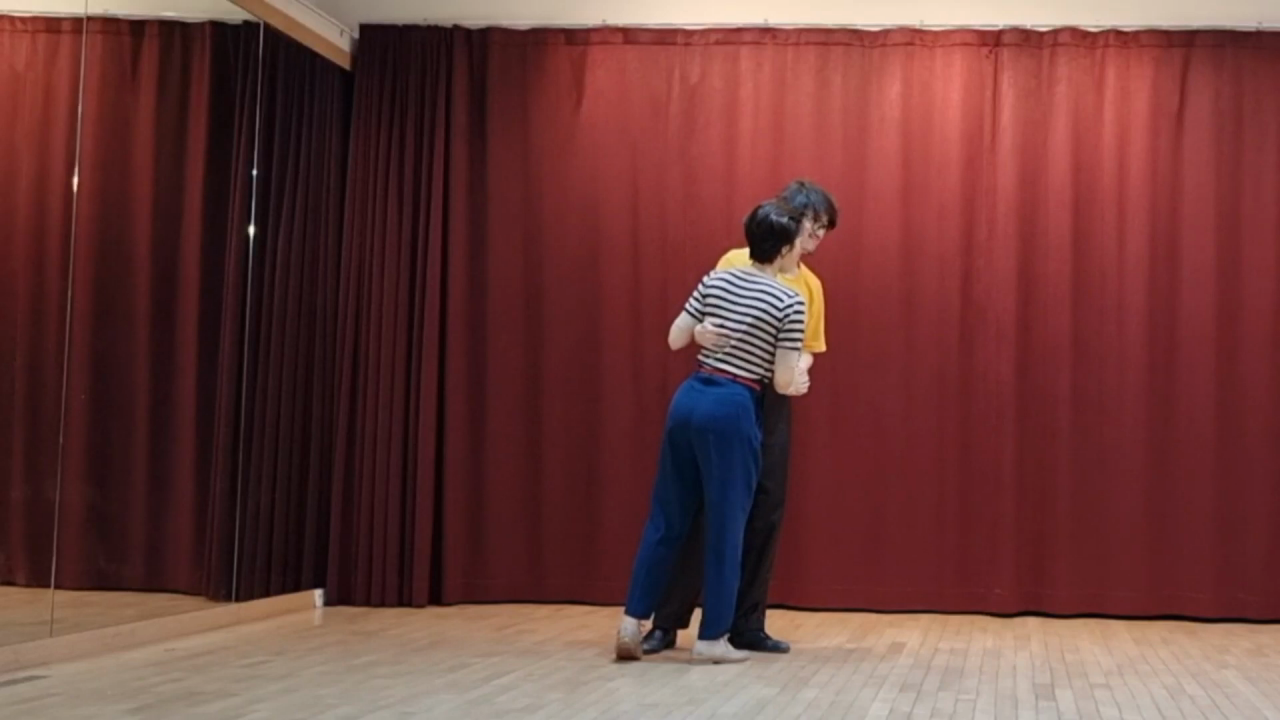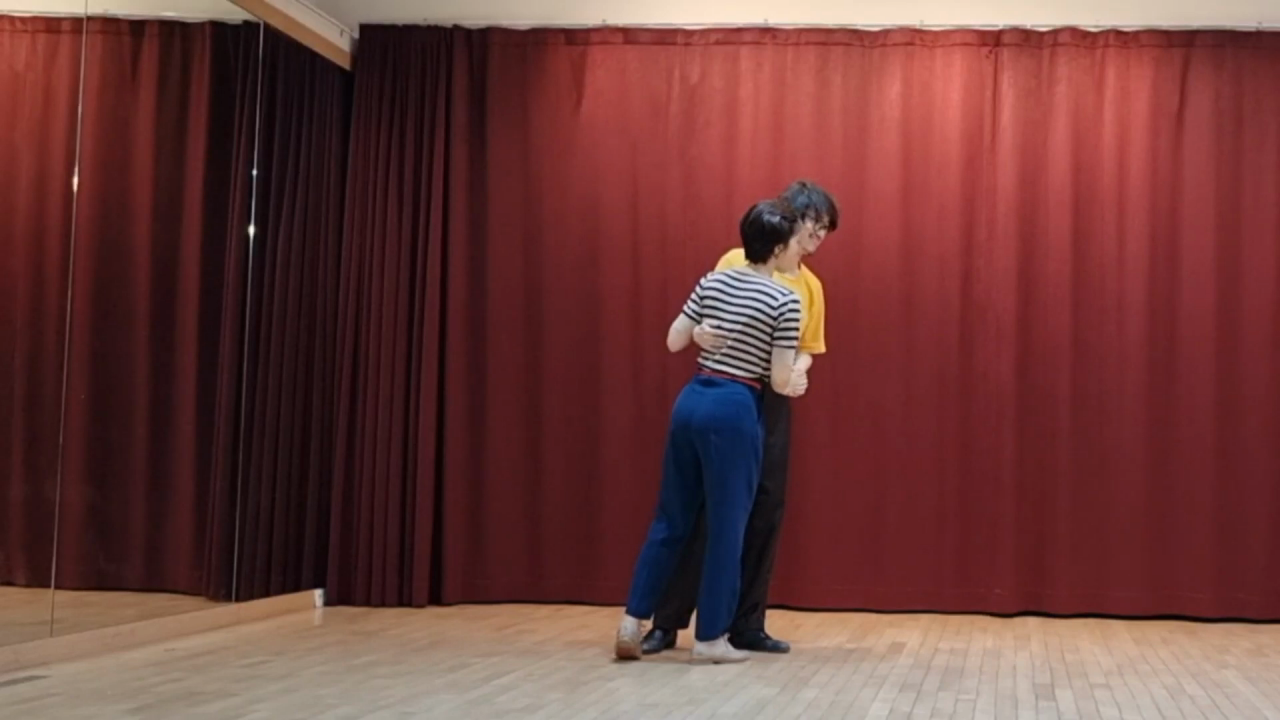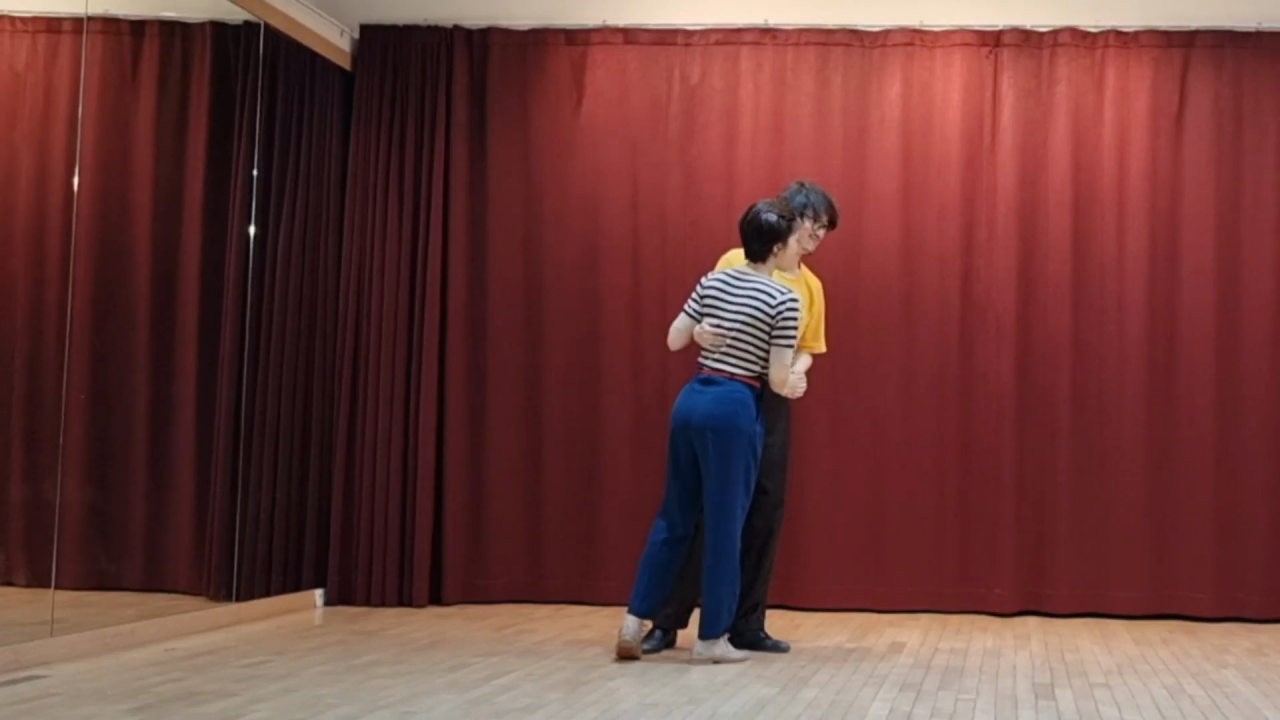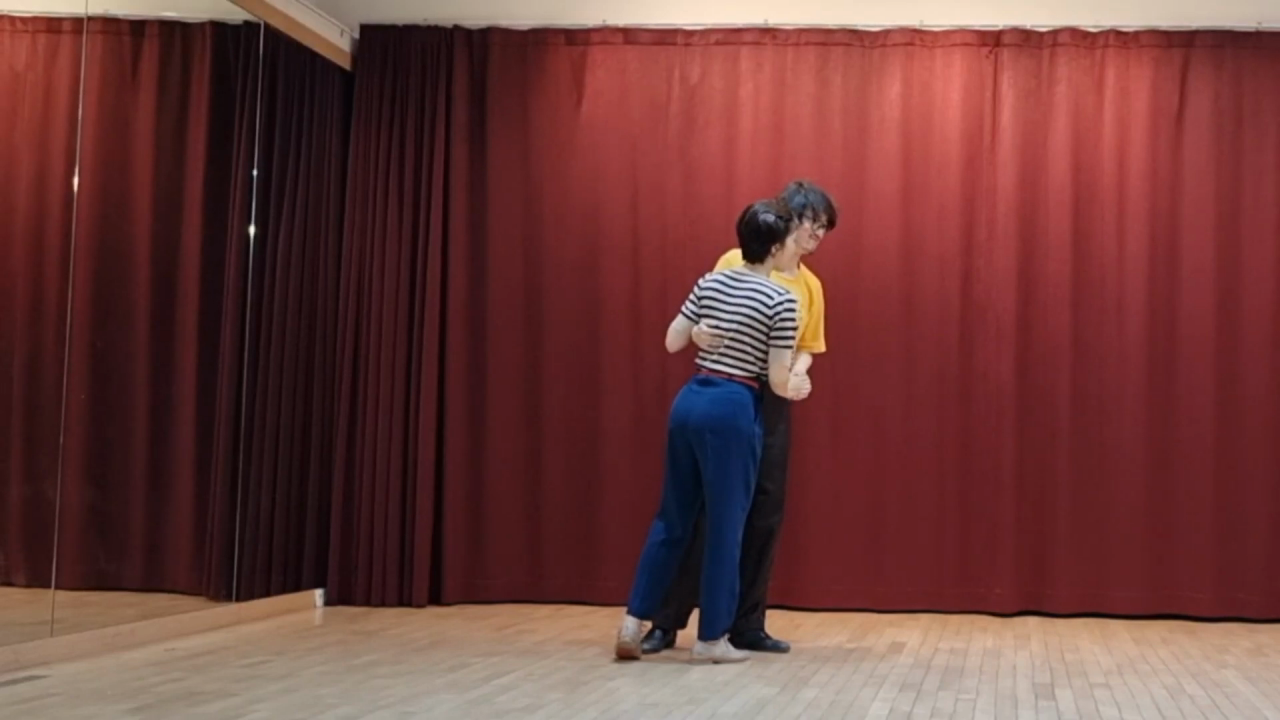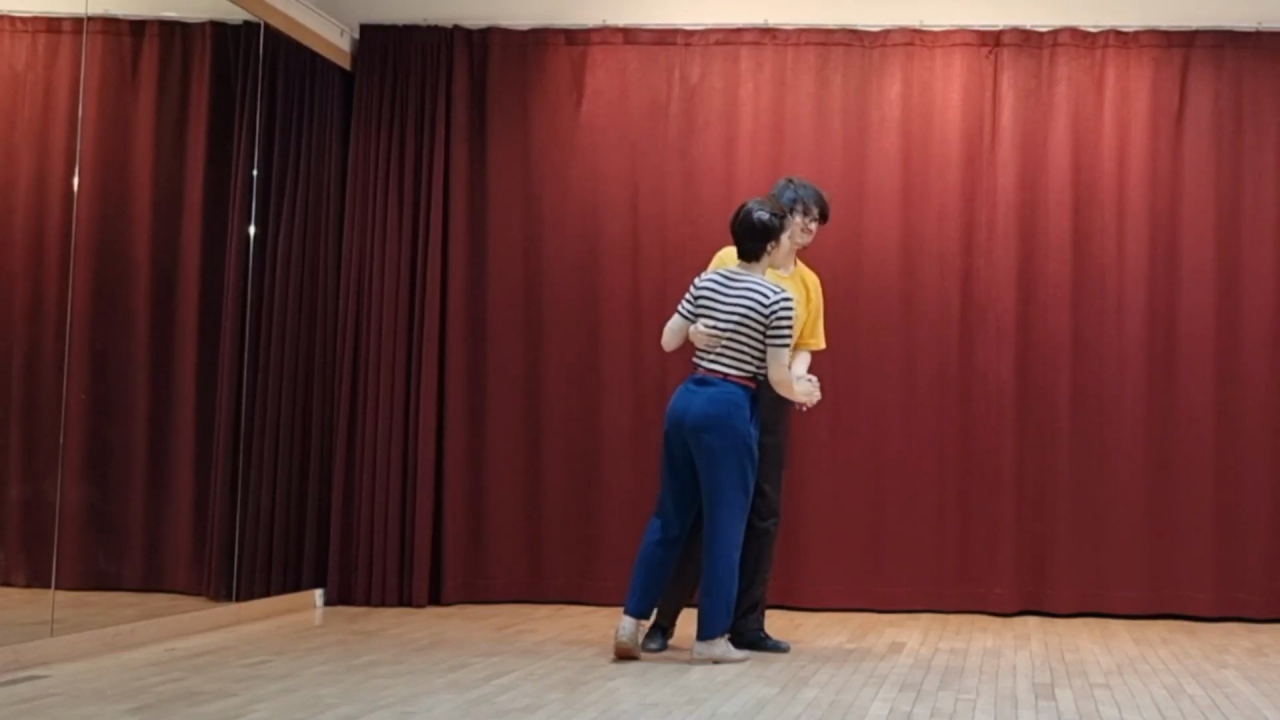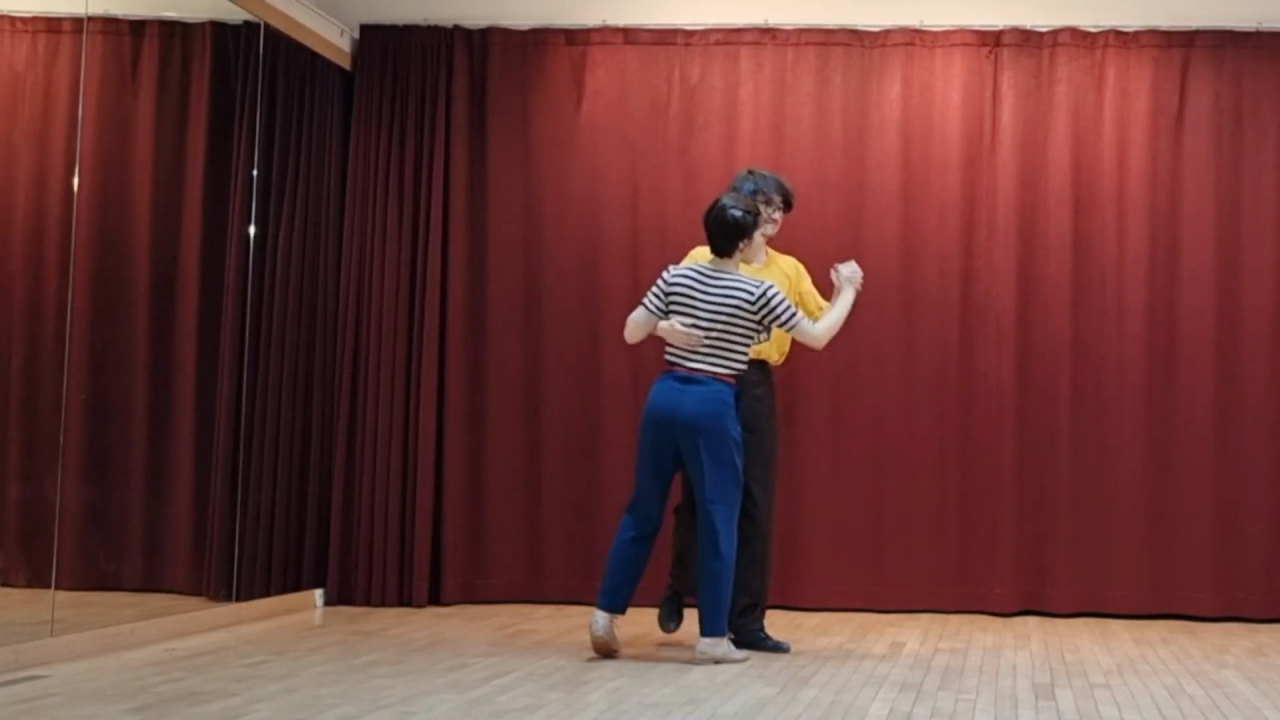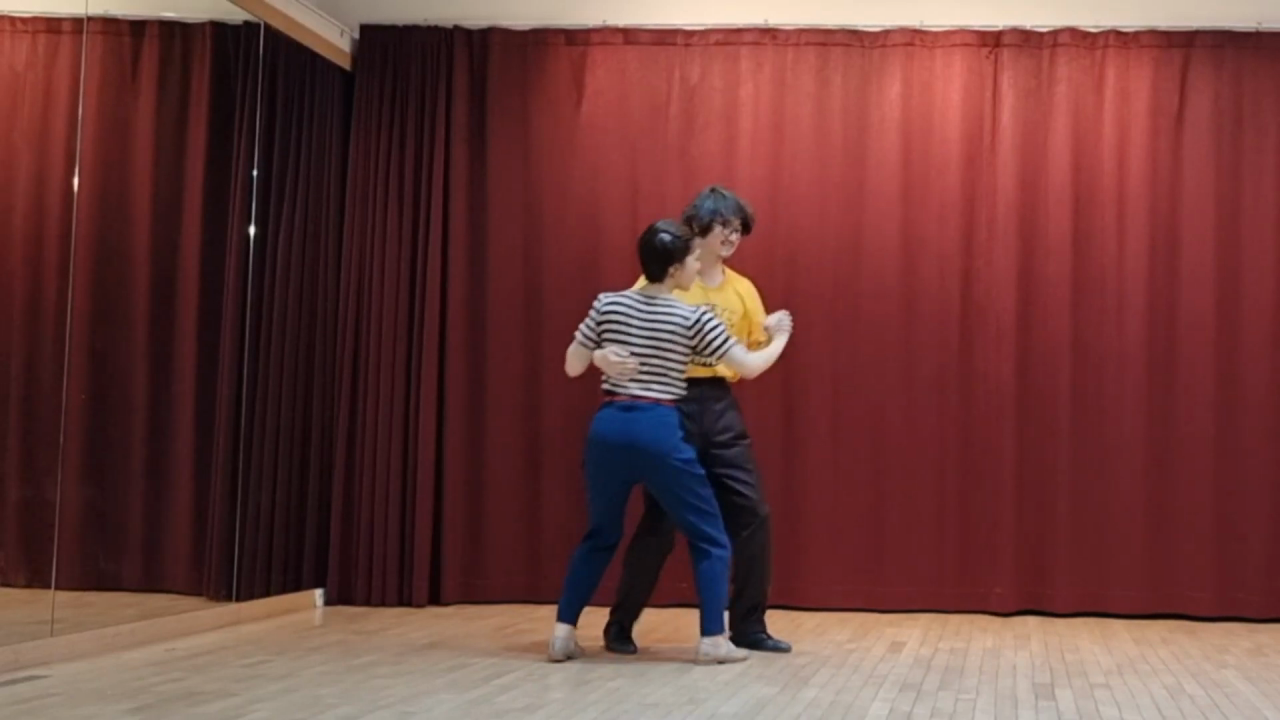
dt=0.3s
person 1, frame 1
left shoulder: (811, 286)
right shoulder: (737, 262)
left elbow: (807, 349)
right elbow: (700, 319)
left wrist: (798, 373)
right wrist: (701, 332)
left hip: (772, 405)
left knee: (765, 513)
left ankle: (747, 625)
right ankle: (667, 621)
person 1, frame 2
left shoulder: (812, 287)
right shoulder: (737, 262)
left elbow: (806, 349)
right elbow: (700, 317)
left wrist: (797, 374)
right wrist: (699, 332)
left hip: (772, 406)
left knee: (765, 512)
left ankle: (747, 625)
right ankle: (667, 621)
person 1, frame 3
left shoulder: (812, 287)
right shoulder: (737, 262)
left elbow: (806, 349)
right elbow: (700, 318)
left wrist: (794, 374)
right wrist: (699, 332)
left hip: (772, 405)
left knee: (764, 512)
left ankle: (747, 624)
right ankle: (667, 621)
person 1, frame 4
left shoulder: (812, 287)
right shoulder: (736, 262)
left elbow: (806, 349)
right elbow: (699, 318)
left wrist: (795, 374)
right wrist: (697, 332)
left hip: (772, 405)
left knee: (765, 513)
left ankle: (747, 624)
right ankle: (667, 621)
person 1, frame 5
left shoulder: (809, 284)
right shoulder: (732, 260)
left elbow: (803, 348)
right elbow: (695, 316)
left wrist: (802, 381)
right wrist: (694, 330)
left hip: (770, 401)
left knee: (762, 512)
left ankle: (746, 624)
right ankle: (663, 621)
person 1, frame 6
left shoulder: (789, 270)
right shoulder: (702, 259)
left elbow: (823, 325)
right wrist: (665, 326)
left hip: (756, 390)
left knee: (755, 506)
right knee: (701, 498)
left ankle: (746, 623)
right ankle: (678, 592)
person 1, frame 7
left shoulder: (744, 292)
left elbow: (758, 356)
left wrist: (775, 335)
right wrist: (603, 357)
left hip: (722, 409)
right hip: (670, 405)
left knee: (750, 513)
right knee: (663, 517)
left ankle: (747, 625)
right ankle: (620, 625)
person 2, frame 1
left shoulder: (715, 280)
right shoulder: (790, 303)
left elbow: (675, 339)
right elbow: (782, 381)
right wrist: (799, 384)
left hip: (688, 398)
right hip: (732, 410)
left knee: (668, 515)
right knee: (726, 522)
left ankle: (631, 623)
right ankle: (711, 637)
person 2, frame 2
left shoulder: (713, 282)
right shoulder: (785, 301)
left elbow: (674, 342)
right elbow: (780, 381)
right wrist: (796, 385)
left hip: (691, 400)
right hip: (734, 410)
left knee: (673, 516)
right knee: (727, 523)
left ankle: (633, 622)
right ankle: (710, 637)
person 2, frame 3
left shoulder: (712, 281)
right shoulder: (783, 300)
left elbow: (675, 340)
right elbow: (776, 378)
right wrist: (793, 387)
left hip: (691, 399)
right hip: (733, 409)
left knee: (675, 515)
right knee: (724, 521)
left ankle: (634, 621)
right ankle: (711, 637)
person 2, frame 4
left shoulder: (710, 282)
right shoulder: (781, 300)
left elbow: (673, 342)
right elbow: (777, 379)
right wrist: (796, 390)
left hip: (689, 399)
right hip: (732, 410)
left knee: (673, 516)
right knee: (725, 522)
left ankle: (633, 622)
right ankle: (711, 637)
person 2, frame 5
left shoulder: (705, 282)
right shoulder: (778, 299)
left elbow: (668, 342)
right elbow: (777, 377)
right wrist: (803, 393)
left hip: (685, 400)
right hip: (727, 409)
left knee: (670, 518)
right knee: (724, 522)
left ankle: (630, 624)
right ankle: (711, 638)
person 2, frame 6
left shoulder: (675, 277)
right shoulder: (758, 293)
left elbow: (632, 332)
right elbow: (817, 336)
right wrist: (847, 291)
left hip: (664, 397)
right hip: (712, 406)
left knee: (642, 511)
right knee: (719, 521)
left ankle: (605, 617)
right ankle: (712, 637)
person 2, frame 7
left shoulder: (606, 305)
right shoulder: (694, 321)
left elbow: (572, 367)
right elbow: (748, 365)
right wrist: (780, 336)
left hip: (606, 427)
right hip: (657, 432)
left knee: (601, 533)
right knee: (709, 532)
left ankle: (564, 632)
right ankle: (713, 639)
